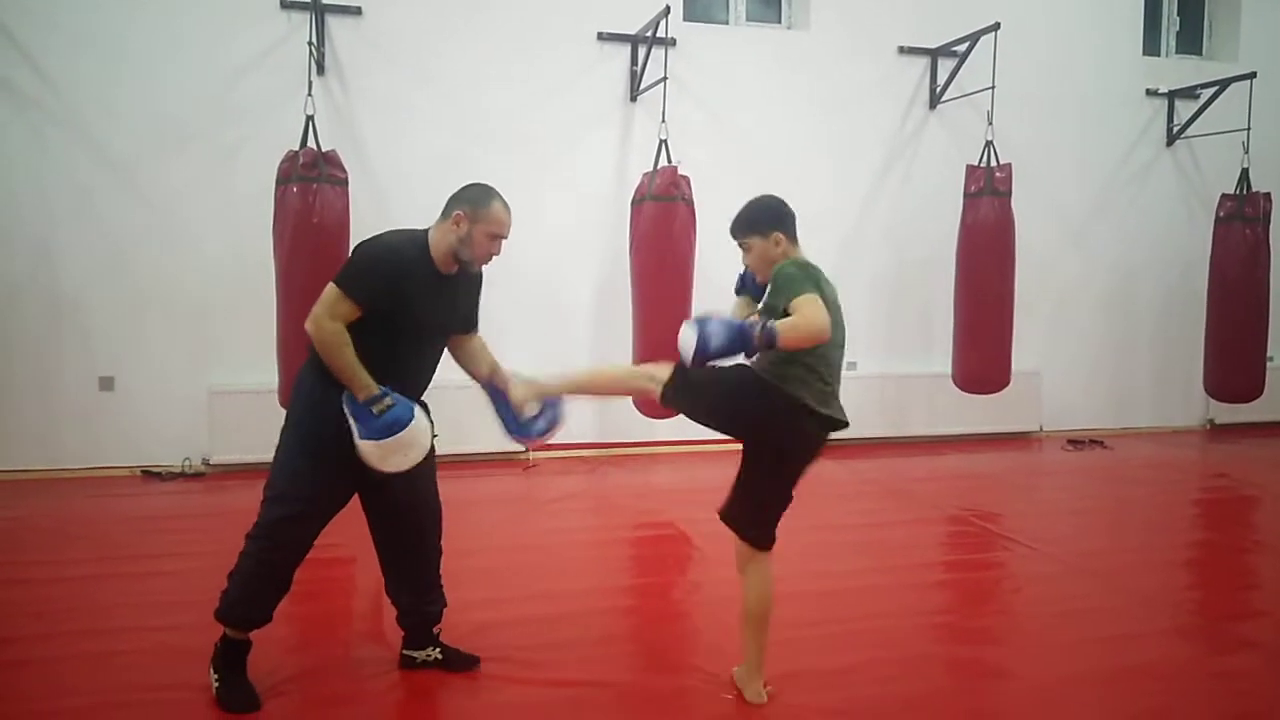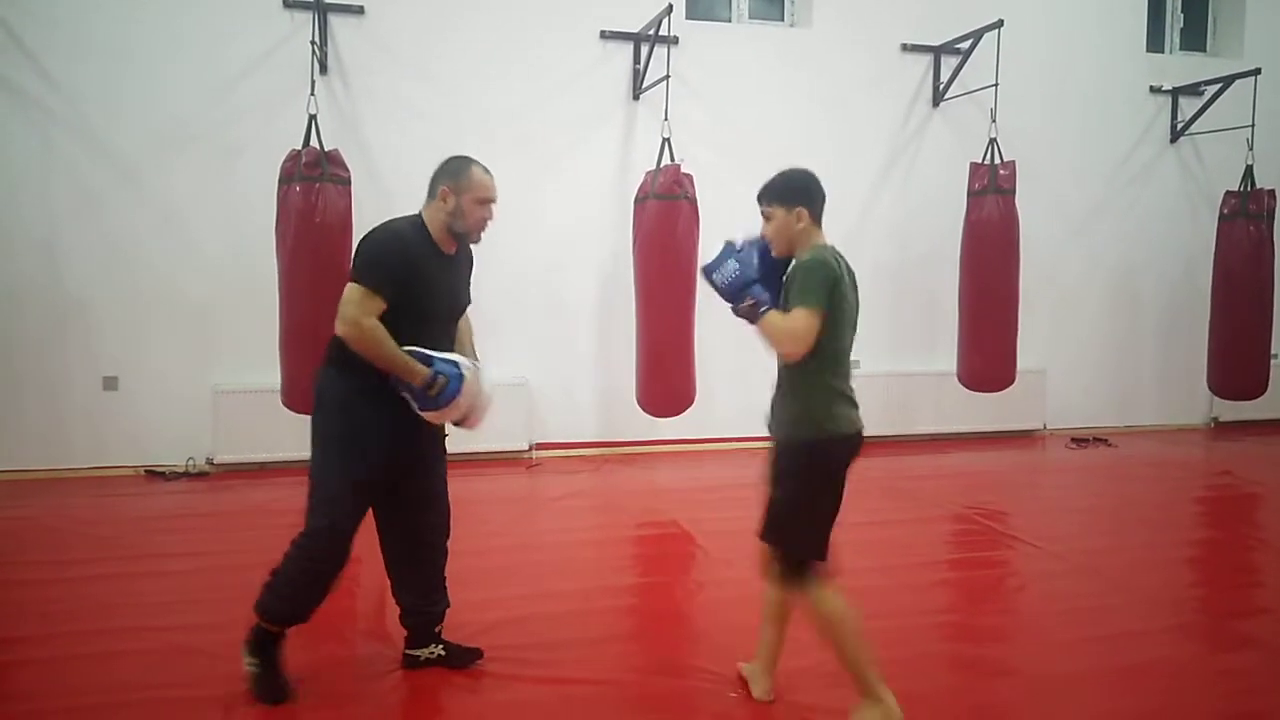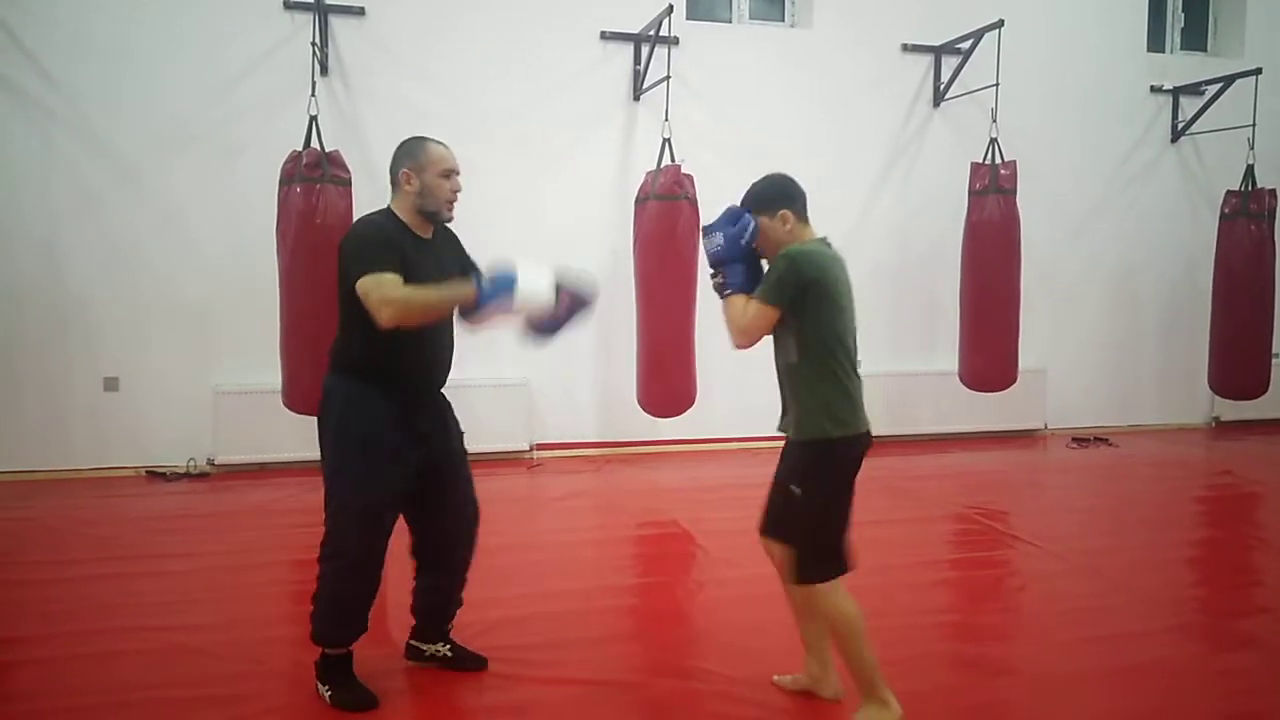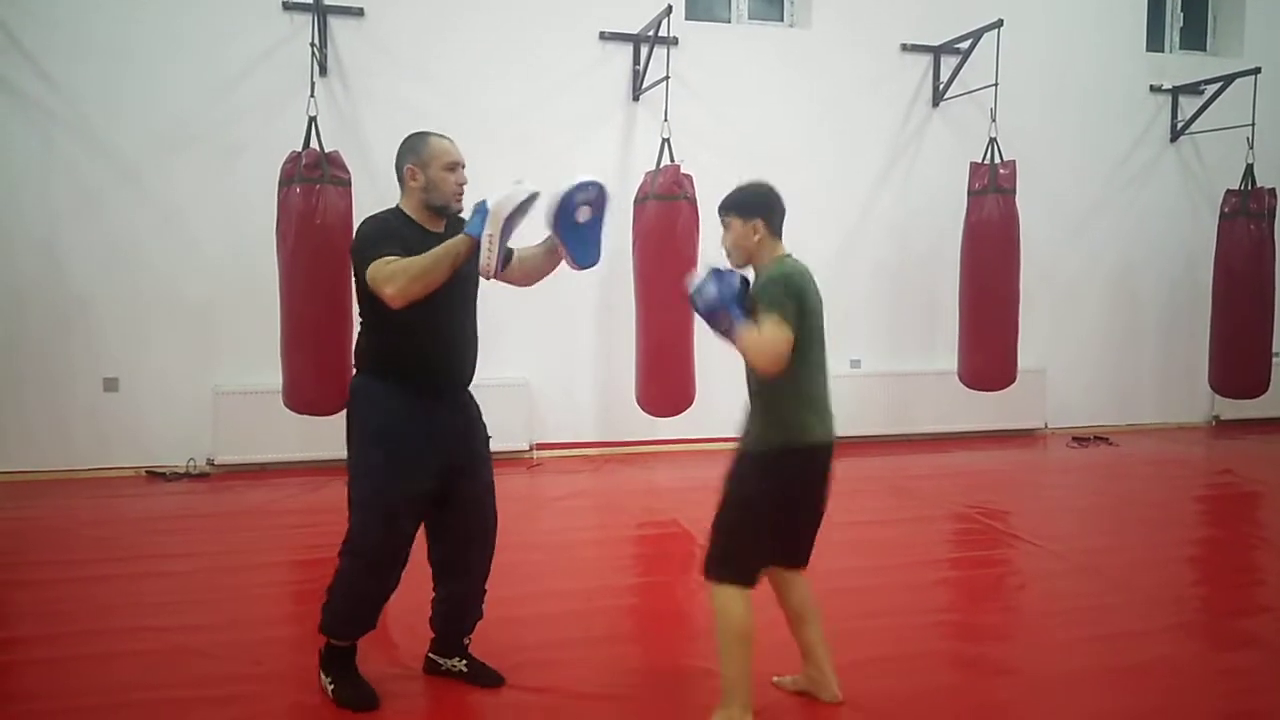
dt=0.3s
person 1, frame 1
left shoulder: (467, 278)
right shoulder: (386, 256)
left elbow: (465, 340)
right elbow: (322, 323)
left wrist: (507, 386)
right wrist: (366, 394)
right hip: (331, 409)
left knee: (418, 525)
right knee: (284, 529)
left ankle: (420, 640)
right ankle: (230, 651)
person 1, frame 2
left shoulder: (459, 254)
right shoulder: (390, 245)
right elbow: (353, 325)
right wrist: (424, 373)
left hip: (412, 406)
right hip: (355, 402)
left knee: (427, 523)
right knee: (333, 525)
left ankle: (423, 637)
right ankle: (266, 640)
person 1, frame 3
left shoulder: (444, 241)
right shoulder: (370, 237)
left elbow: (483, 295)
right elbow: (389, 308)
right wrist: (476, 292)
left hip: (425, 406)
right hip: (363, 408)
left knee: (454, 521)
right knee: (357, 538)
left ankle: (431, 634)
right ankle: (333, 661)
person 1, frame 4
left shoulder: (463, 229)
right shoulder: (381, 232)
left elbow: (526, 266)
right elbow: (396, 288)
left wrist: (570, 234)
right wrist: (470, 239)
left hip: (453, 406)
right hip: (389, 408)
left knee: (470, 531)
right knee: (377, 538)
left ankle: (449, 649)
right ankle: (336, 655)
person 2, frame 1
left shoulder: (794, 273)
right shoulder: (813, 282)
left elbow: (817, 328)
left wrist: (750, 332)
right wrist: (748, 295)
left hip: (774, 400)
right hip: (807, 426)
left knee: (653, 376)
right knee: (754, 549)
left ankle: (536, 389)
right ankle: (752, 676)
person 2, frame 2
left shoulder: (814, 265)
right shoulder: (824, 264)
left elbow: (793, 342)
right elbow: (790, 331)
left wrist: (753, 294)
right wrist: (761, 291)
left hip: (813, 438)
right hip: (820, 432)
left knee: (799, 575)
right knee: (776, 556)
right ankle: (763, 671)
person 2, frame 3
left shoulder: (796, 262)
right shoulder: (820, 258)
left elbow: (744, 333)
right elbow: (776, 318)
left wrist: (731, 272)
right wrist: (741, 271)
left hip: (824, 439)
right hip: (817, 430)
left knee: (817, 579)
right knee: (780, 545)
right ankle: (820, 671)
person 2, frame 4
left shoulder: (775, 278)
right shoulder: (791, 276)
left elbow: (767, 357)
left wrist: (726, 317)
right wrist: (733, 310)
left hip: (776, 446)
right hip: (810, 442)
left knee: (726, 578)
right knee: (782, 563)
right ankle: (820, 674)
